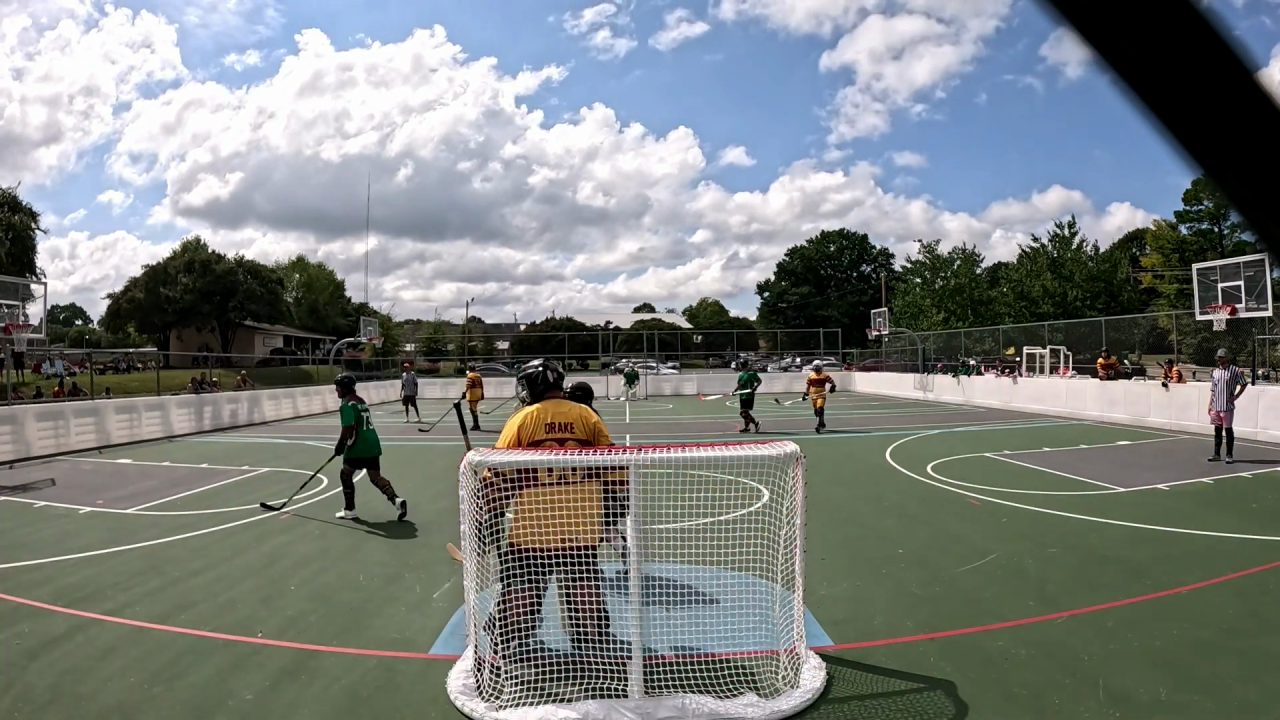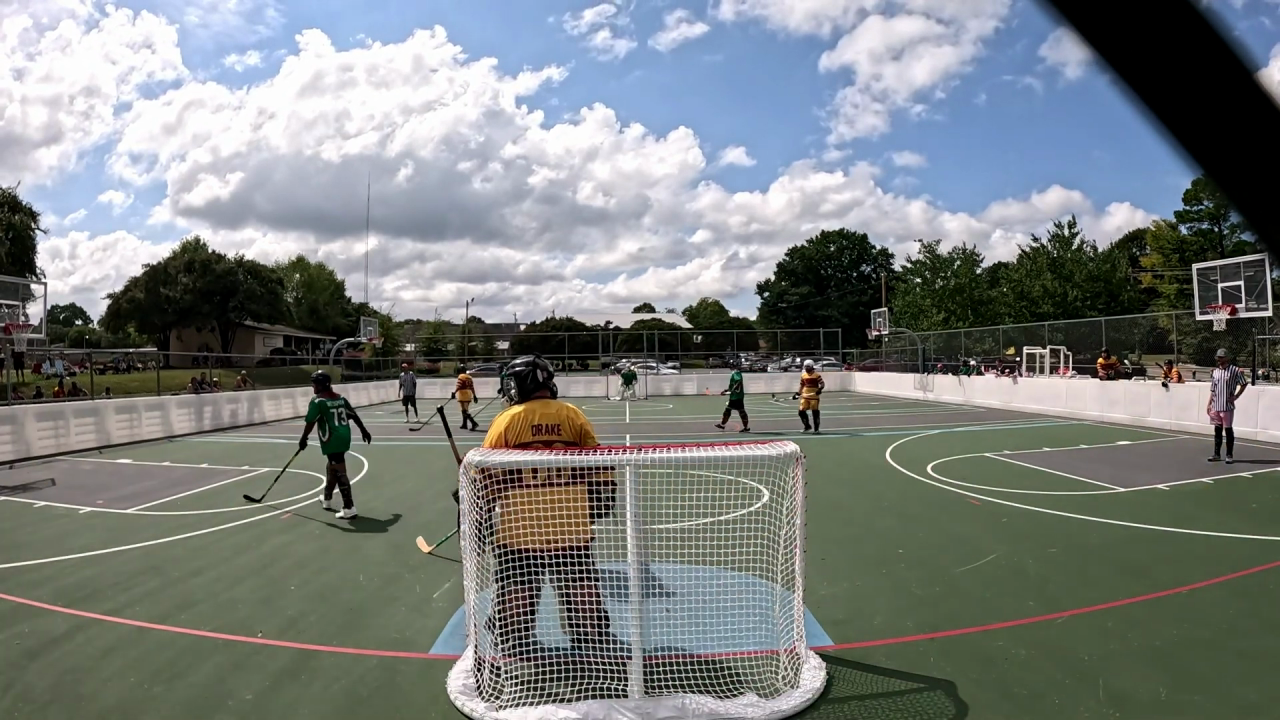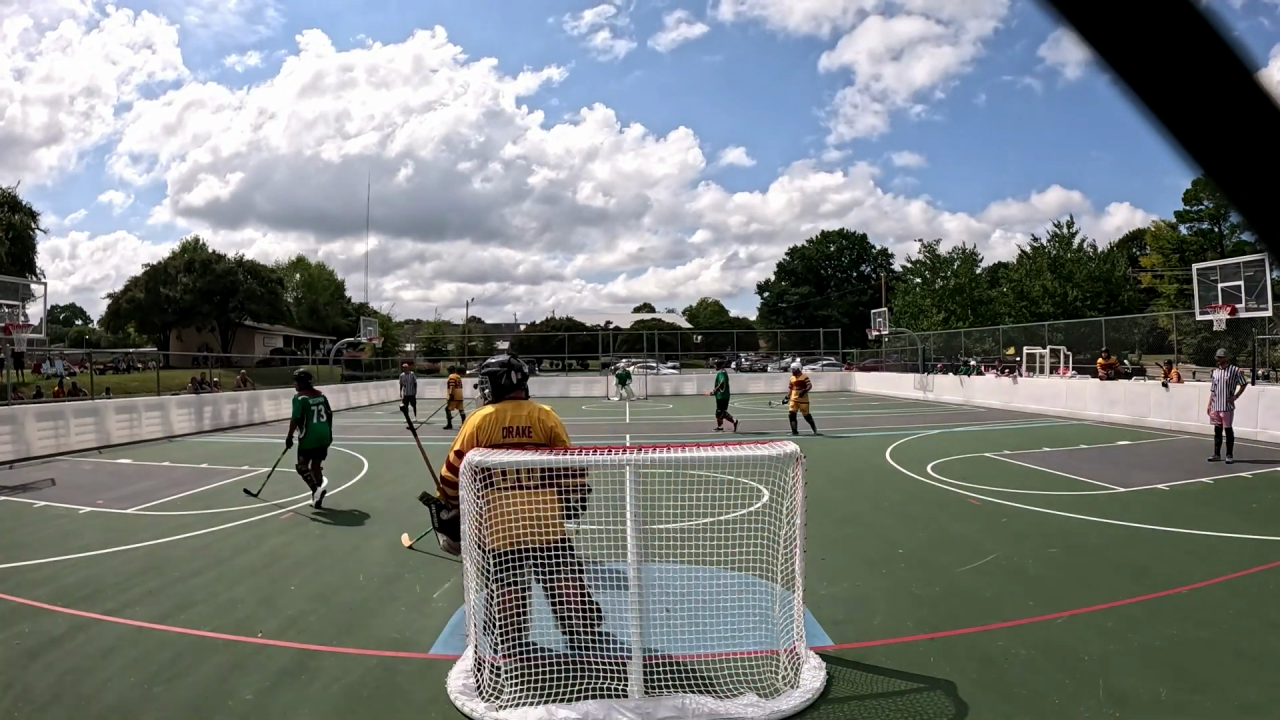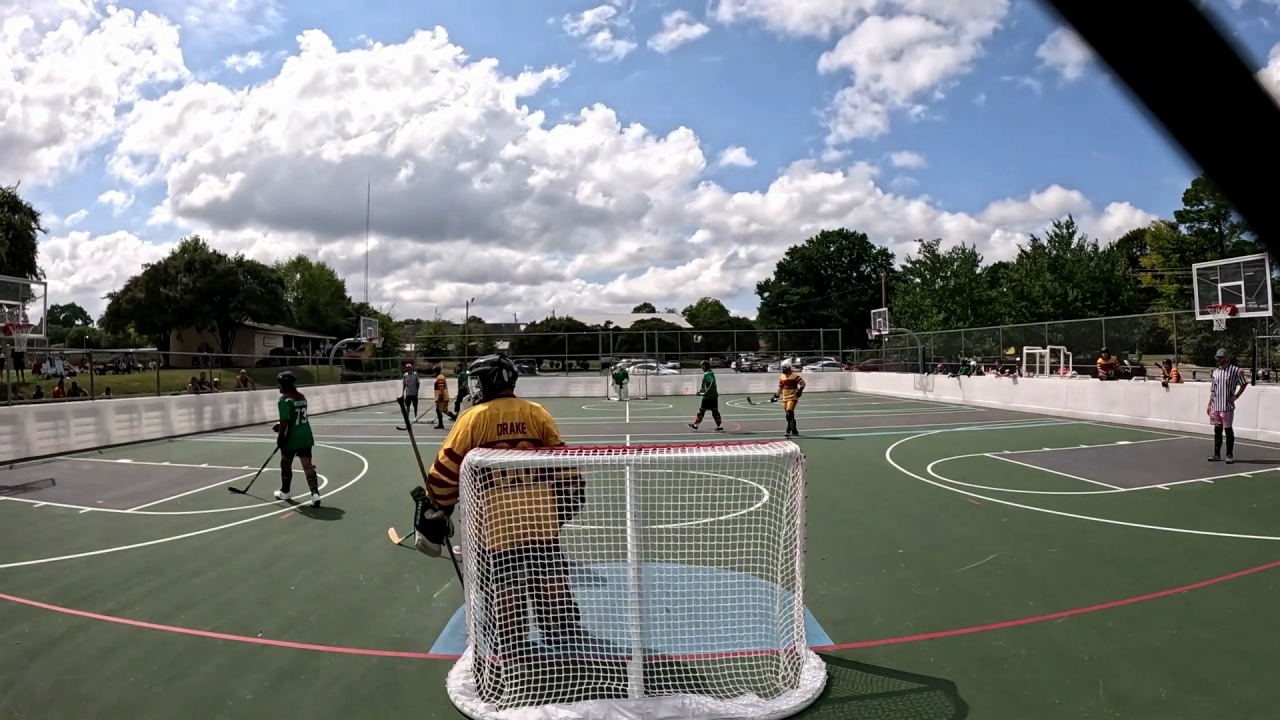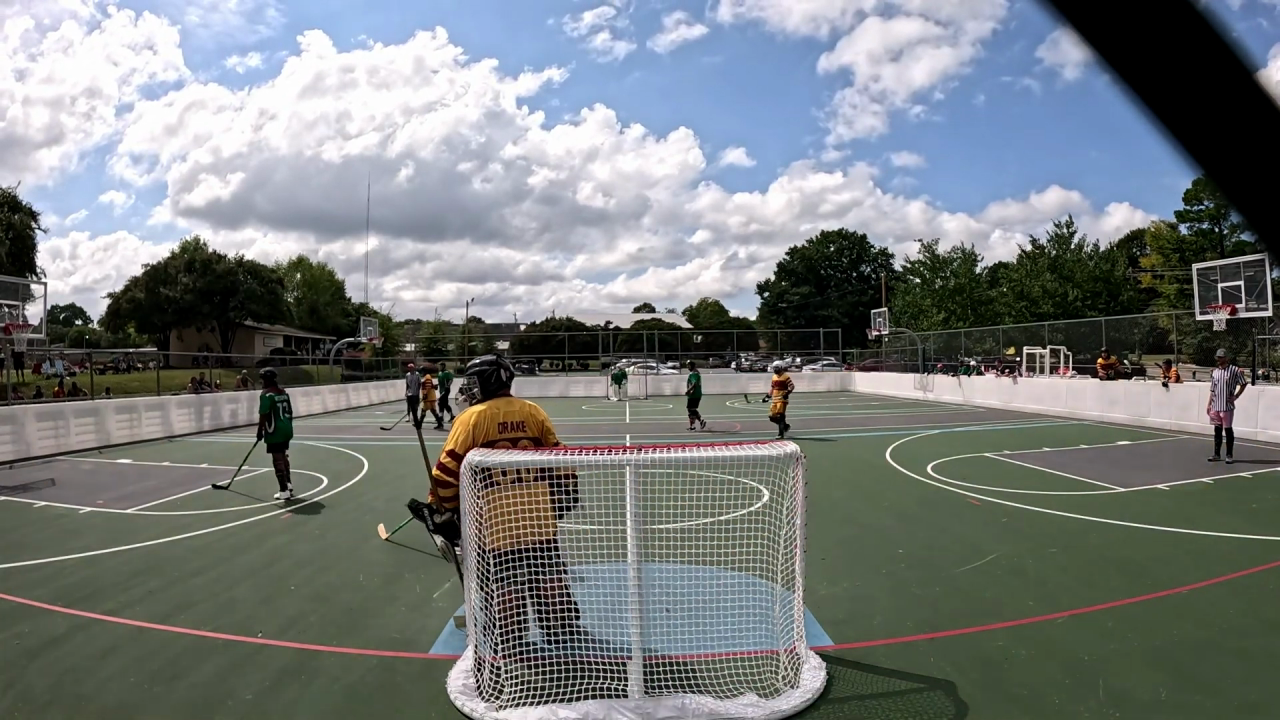
dt=0.3s
person 1, frame 1
left shoulder: (522, 419)
right shoulder: (587, 416)
left elbow: (498, 475)
right elbow: (611, 466)
left wrist: (487, 520)
right wrist: (612, 507)
left hip: (534, 519)
right hip: (582, 517)
left knee: (521, 585)
right knee: (584, 581)
left ankle: (513, 643)
right ankle: (594, 642)
person 1, frame 2
left shoulder: (508, 419)
right shoulder: (573, 415)
left elbow: (487, 474)
right elbow: (598, 466)
right wrist: (599, 504)
left hip: (521, 518)
right hip: (570, 515)
left knee: (517, 584)
right knee: (579, 580)
left ankle: (515, 642)
right ankle: (592, 638)
person 1, frame 3
left shoulder: (480, 420)
right shoulder: (546, 416)
left elbow: (454, 472)
right elbow: (570, 465)
left wrist: (448, 510)
right wrist: (572, 501)
left hip: (498, 515)
right hip: (545, 511)
left knee: (506, 582)
right knee: (562, 572)
left ankle: (512, 642)
right ankle: (582, 628)
person 1, frame 4
left shoulder: (472, 418)
right shoulder: (537, 412)
left elbow: (446, 470)
left wrist: (434, 512)
right wrist: (569, 497)
left hip: (494, 512)
right hip: (539, 506)
left knee: (503, 580)
right knee: (549, 572)
left ankle: (510, 639)
right ankle: (561, 628)
person 1, frame 5
left shoulder: (471, 418)
right shoulder: (534, 412)
left elbow: (448, 471)
left wrist: (440, 511)
right wrist: (564, 496)
left hip: (493, 508)
right hip: (538, 504)
left knee: (502, 577)
right knee: (547, 569)
left ankle: (509, 638)
right ankle: (561, 626)
